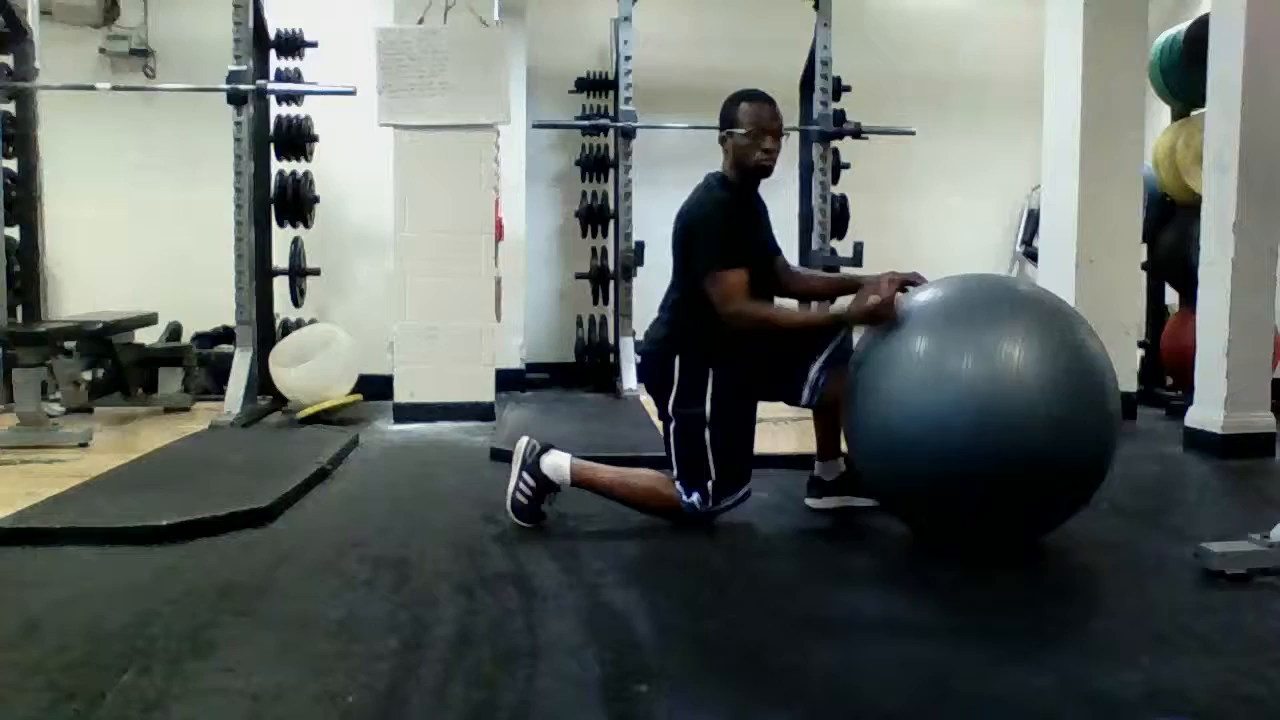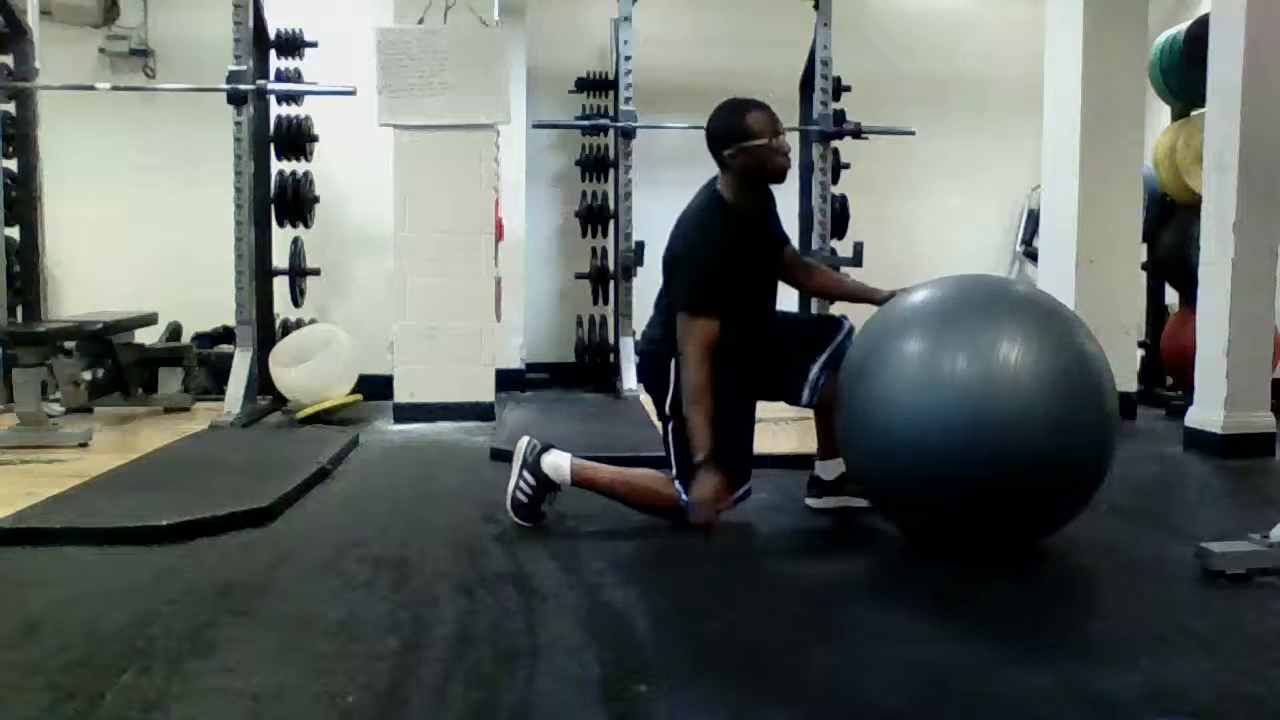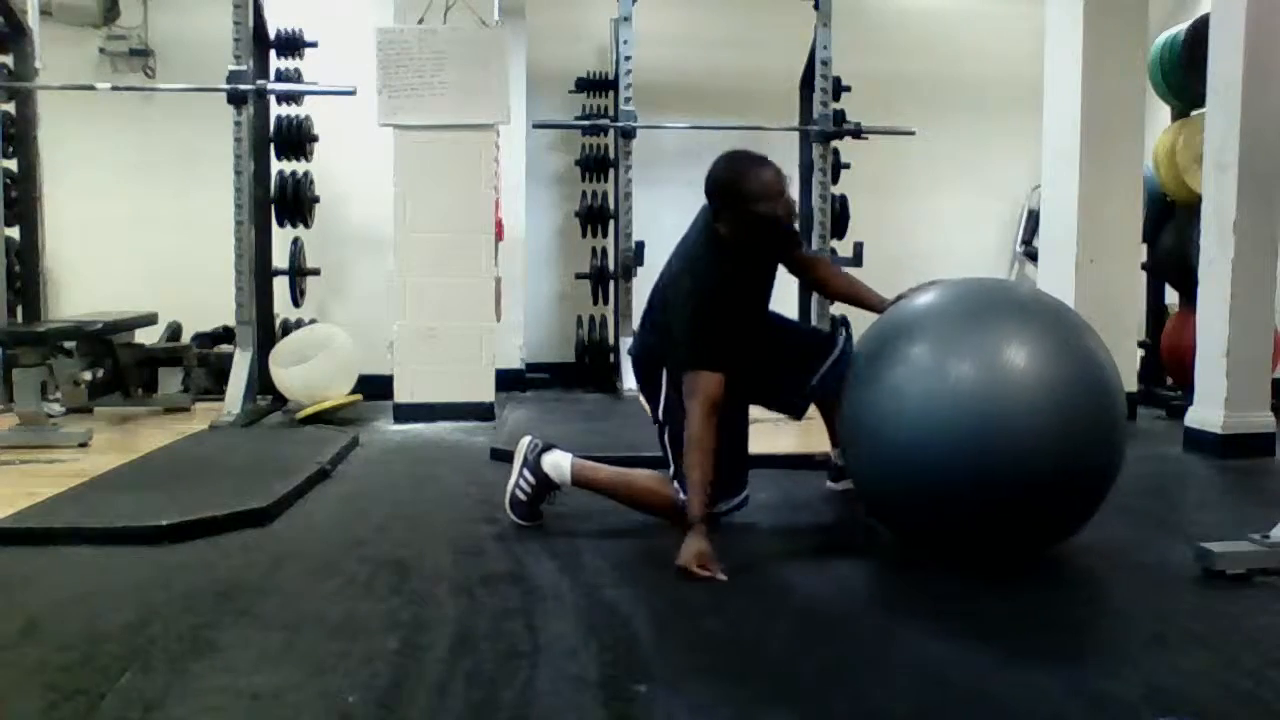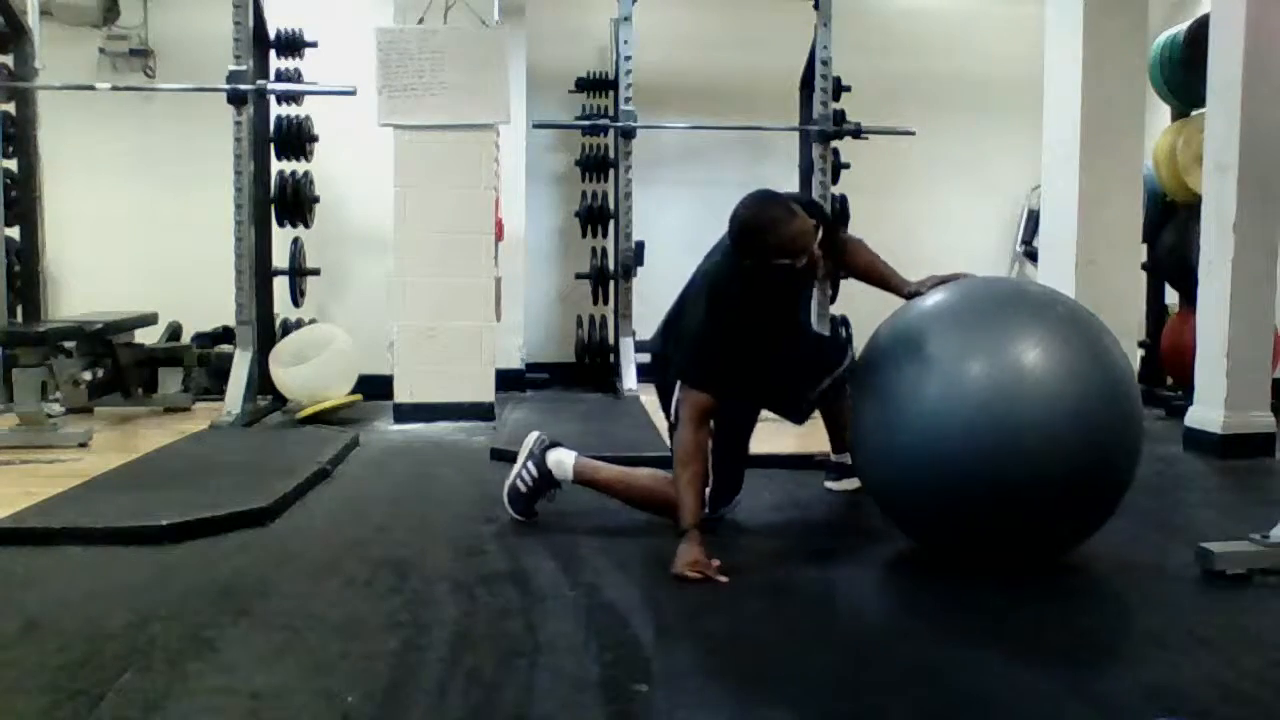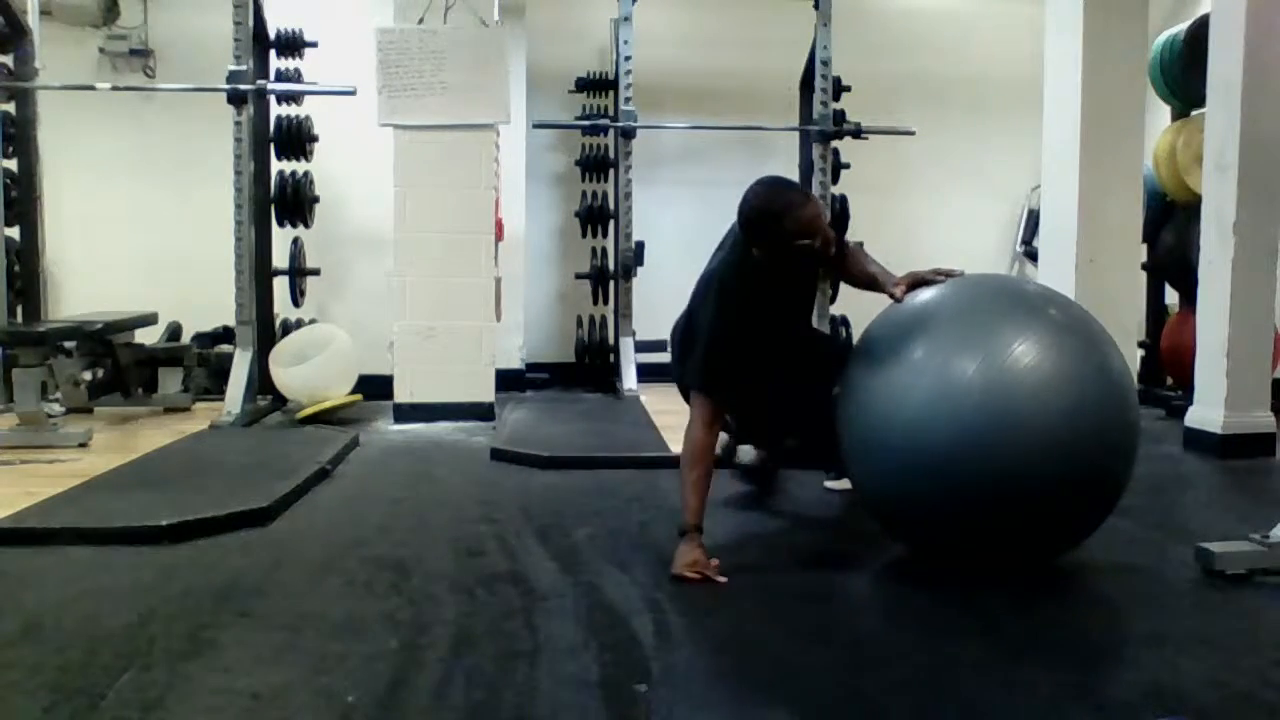
dt=0.4s
person 1, frame 1
left shoulder: (748, 199)
right shoulder: (712, 210)
left elbow: (782, 278)
right elbow: (736, 309)
left wrist: (862, 283)
right wrist: (844, 314)
left hip: (731, 345)
right hip: (691, 360)
right knee: (704, 501)
left ankle: (829, 477)
right ankle: (552, 465)
person 1, frame 2
left shoulder: (755, 198)
right shoulder: (703, 239)
left elbow: (796, 269)
right elbow: (694, 355)
left wrist: (877, 295)
right wrist: (704, 466)
right hip: (679, 359)
left knee: (839, 345)
right knee: (704, 494)
left ankle: (827, 480)
right ankle: (550, 465)
person 1, frame 3
left shoulder: (764, 215)
right shoulder: (701, 282)
left elbow: (806, 264)
right elbow: (701, 408)
left wrist: (883, 304)
right wrist: (694, 529)
right hip: (675, 363)
left knee: (830, 350)
right knee: (719, 497)
left ankle: (848, 465)
right ankle: (551, 465)
person 1, frame 4
left shoulder: (801, 222)
right shoulder: (717, 301)
left elbow: (842, 246)
right elbow: (694, 421)
left wrist: (904, 286)
right wrist: (690, 537)
right hip: (696, 368)
right knee: (711, 501)
left ankle: (845, 465)
right ankle: (555, 461)
person 1, frame 5
left shoulder: (795, 230)
right shoulder: (730, 298)
left elbow: (845, 256)
right elbow: (704, 418)
left wrist: (887, 280)
right wrist: (690, 537)
right hip: (729, 380)
right ankle: (766, 453)
